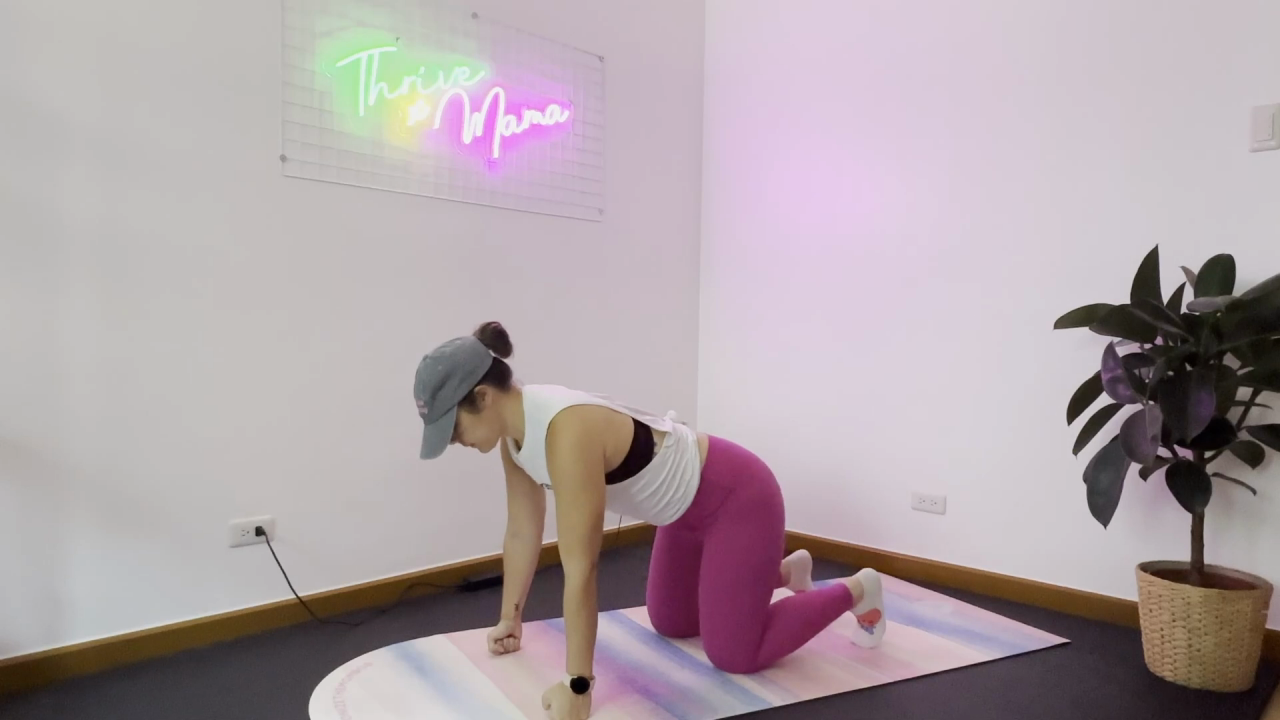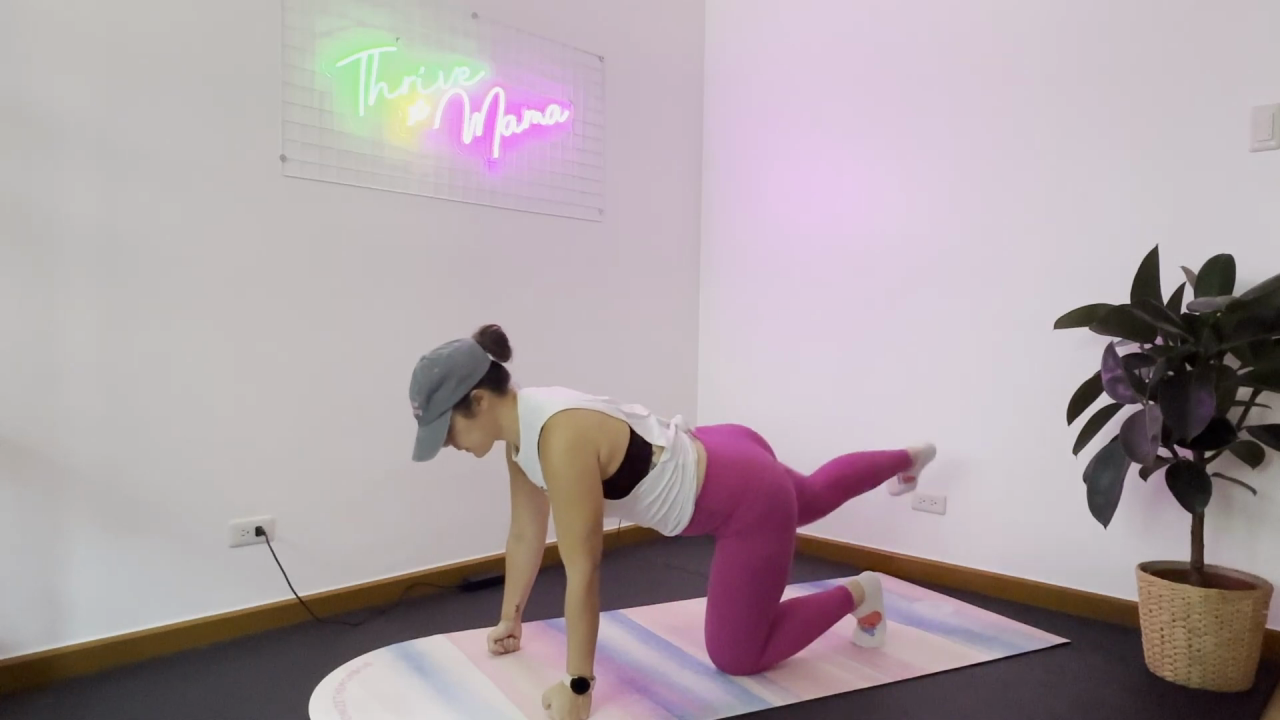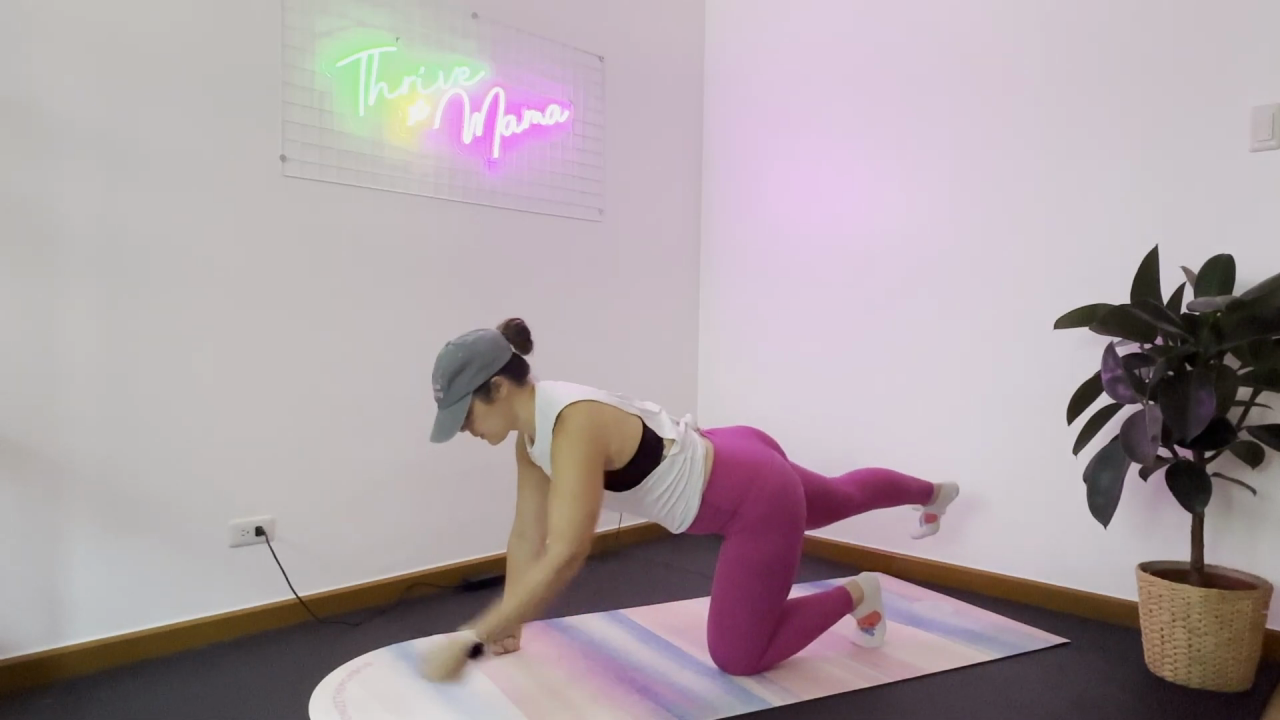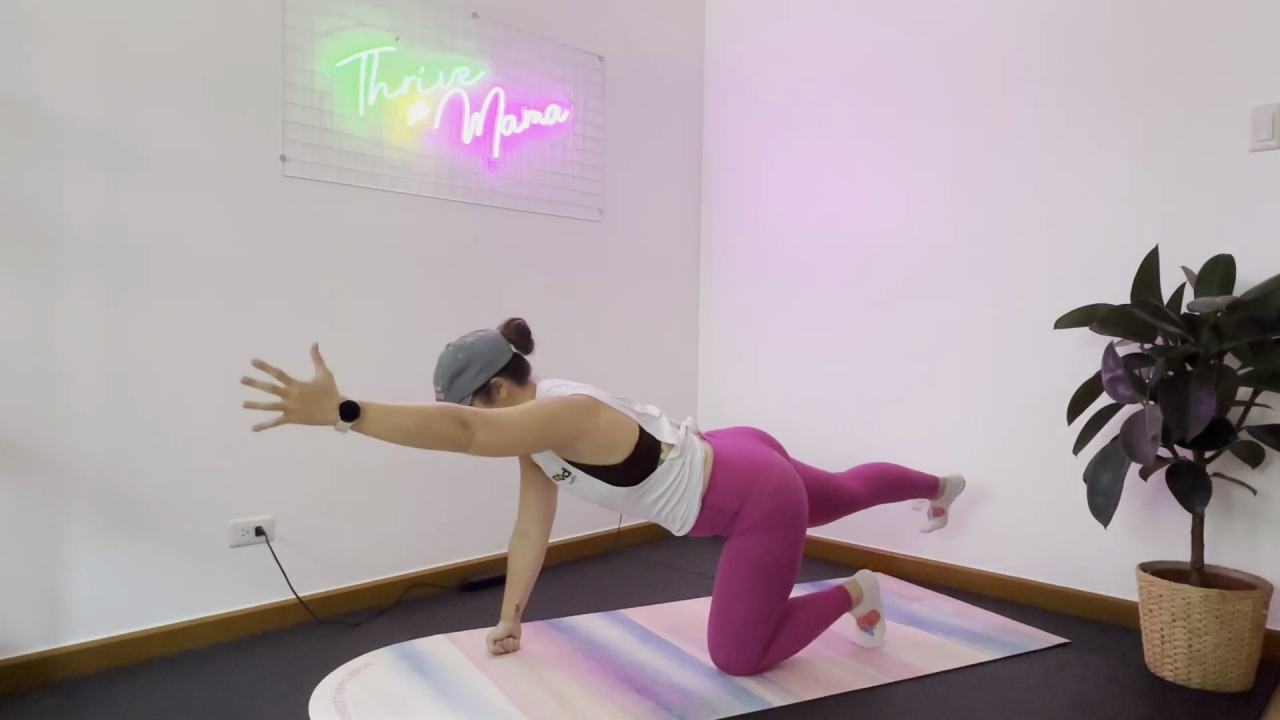
dt=0.7s
person 1, frame 1
left shoulder: (568, 432)
right shoulder: (515, 431)
left elbow: (580, 567)
right elbow: (522, 531)
right wrist: (509, 618)
left hip: (738, 498)
right hip: (691, 501)
left knee: (732, 655)
right knee: (669, 624)
left ankle: (854, 591)
right ankle: (783, 571)
person 1, frame 2
left shoulder: (560, 439)
right shoulder: (521, 428)
left elbow: (582, 572)
right elbow: (525, 534)
right wrist: (510, 618)
left hip: (748, 498)
right hip: (721, 455)
left knee: (736, 656)
right knee: (809, 499)
left ankle: (856, 593)
right ankle: (907, 458)
person 1, frame 3
left shoulder: (571, 424)
right shoulder: (531, 430)
left elbow: (563, 558)
right elbow: (527, 528)
left wrist: (472, 643)
right wrist: (508, 622)
left hip: (759, 497)
right hip: (734, 459)
left knee: (736, 655)
right knee: (842, 497)
left ankle: (857, 595)
right ankle: (930, 496)
person 1, frame 4
left shoulder: (566, 416)
right shoulder: (541, 427)
left elbow: (462, 432)
right elbow: (531, 529)
left wrist: (339, 411)
right wrist: (510, 618)
left hip: (758, 499)
right hip: (732, 460)
left knee: (737, 656)
right knee: (841, 493)
left ankle: (852, 593)
right ankle: (936, 488)
